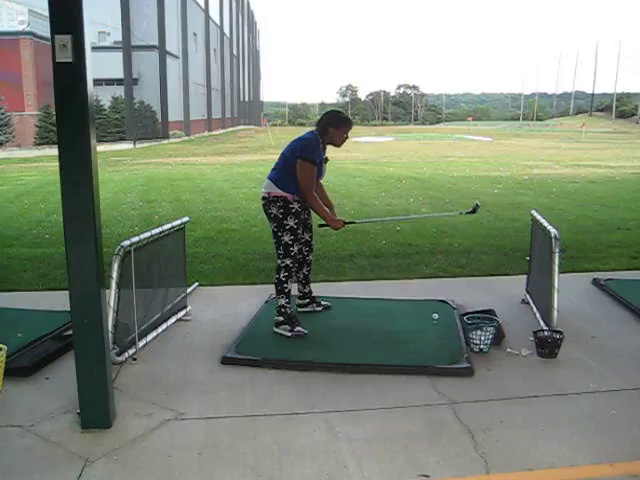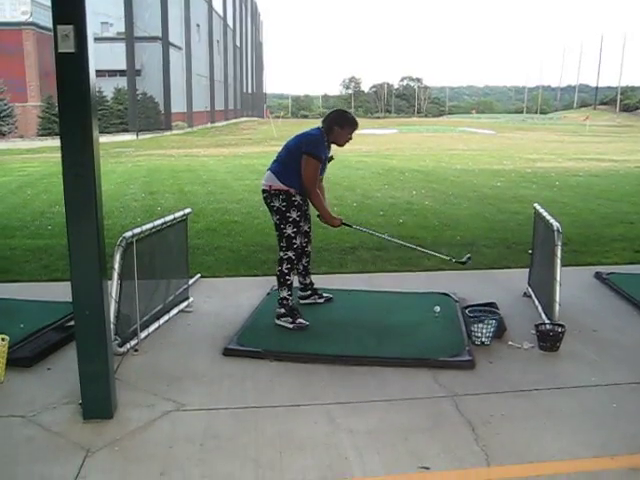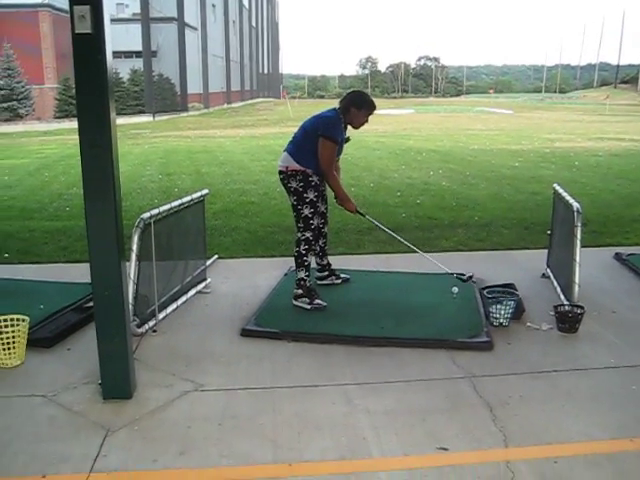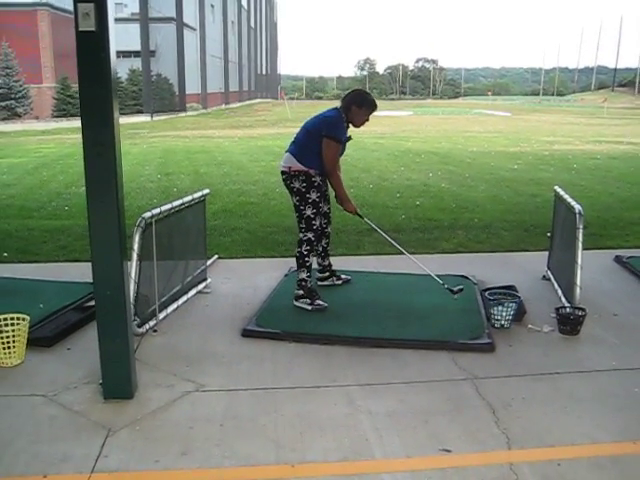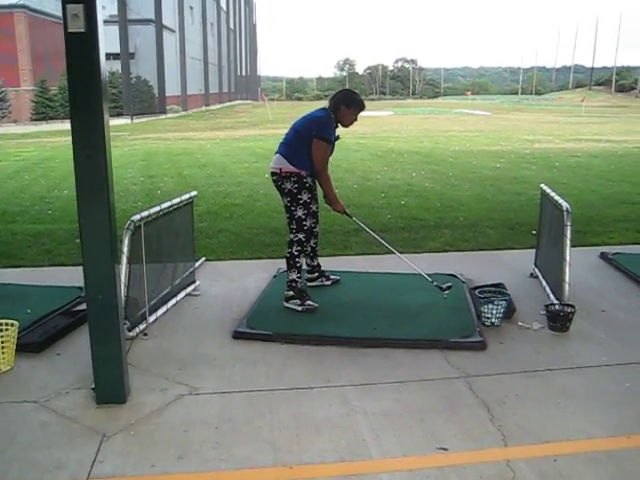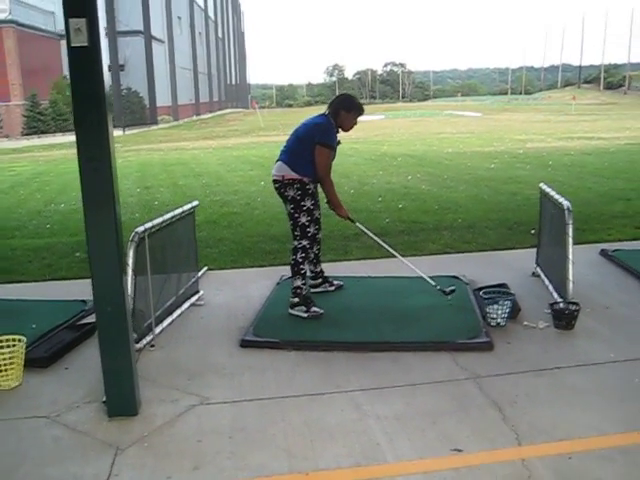
dt=0.4s
person 1, frame 1
left shoulder: (318, 145)
right shoulder: (309, 146)
left elbow: (315, 185)
right elbow: (308, 191)
left wrist: (331, 208)
right wrist: (329, 219)
left hip: (295, 200)
right hip: (279, 200)
left knee: (305, 250)
right knee: (288, 255)
left ankle: (305, 299)
right ankle: (282, 318)
person 1, frame 2
left shoulder: (322, 142)
right shoulder: (315, 143)
left elbow: (317, 183)
right elbow: (310, 187)
left wrist: (325, 210)
right wrist: (328, 216)
left hip: (293, 191)
right hip: (279, 192)
left knee: (303, 241)
right knee: (290, 247)
left ankle: (306, 291)
right ankle: (284, 309)
person 1, frame 3
left shoulder: (337, 122)
right shoulder: (331, 124)
left elbow: (333, 163)
right elbow: (327, 170)
left wrist: (339, 192)
right wrist: (345, 199)
left hip: (310, 172)
right hip: (296, 172)
left knee: (320, 222)
right knee: (307, 228)
left ankle: (324, 272)
right ankle: (301, 290)
person 1, frame 4
left shoulder: (337, 120)
right shoulder: (334, 124)
left elbow: (333, 165)
right elbow: (331, 169)
left wrist: (340, 194)
right wrist: (346, 200)
left hip: (311, 172)
right hip: (299, 173)
left knee: (323, 222)
right knee: (310, 229)
left ankle: (325, 273)
right ankle: (302, 291)
person 1, frame 5
left shoulder: (324, 119)
right shoulder: (324, 123)
left elbow: (319, 166)
right elbow: (320, 169)
left wrist: (328, 195)
right wrist: (334, 200)
left hip: (299, 173)
right hip: (289, 174)
left knee: (311, 223)
right knee: (300, 229)
left ankle: (314, 273)
right ankle: (293, 291)
person 1, frame 6
left shoulder: (323, 124)
right shoulder: (325, 129)
left elbow: (319, 172)
right elbow: (324, 175)
left wrist: (331, 200)
right wrist: (338, 205)
left hip: (300, 180)
right hip: (292, 181)
left knee: (313, 230)
right knee: (303, 236)
left ankle: (317, 279)
right ankle: (298, 298)
